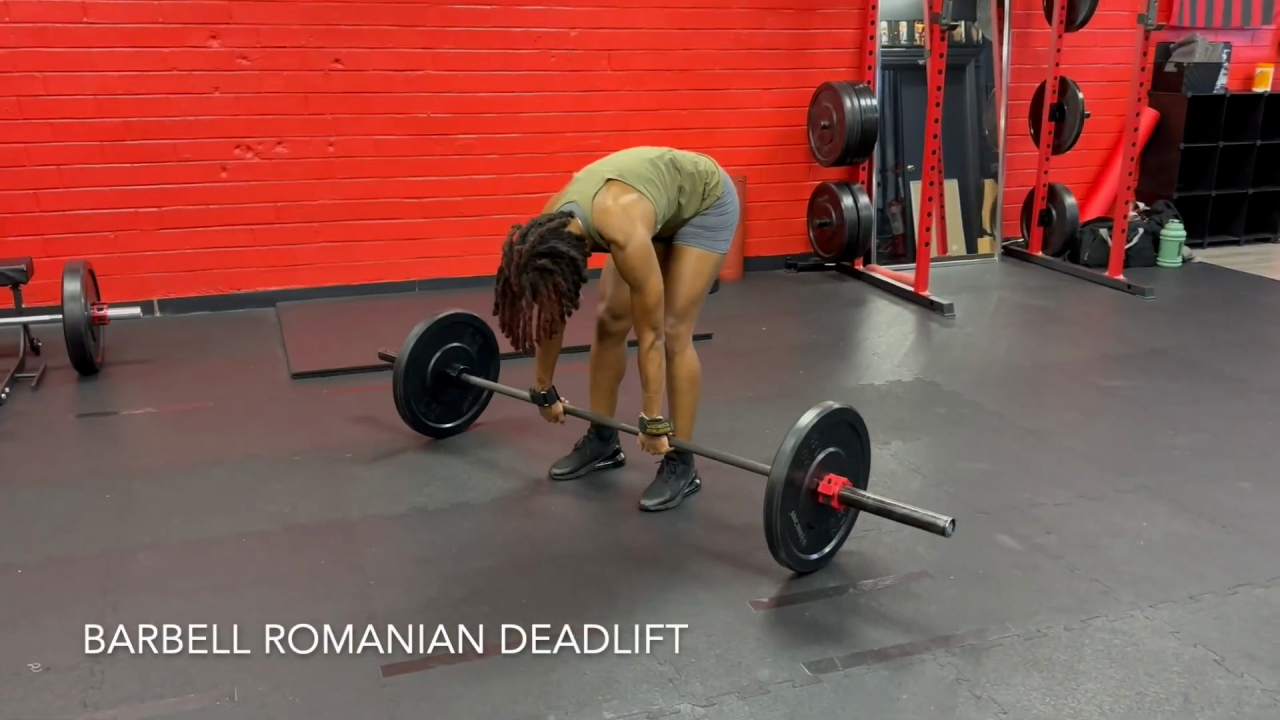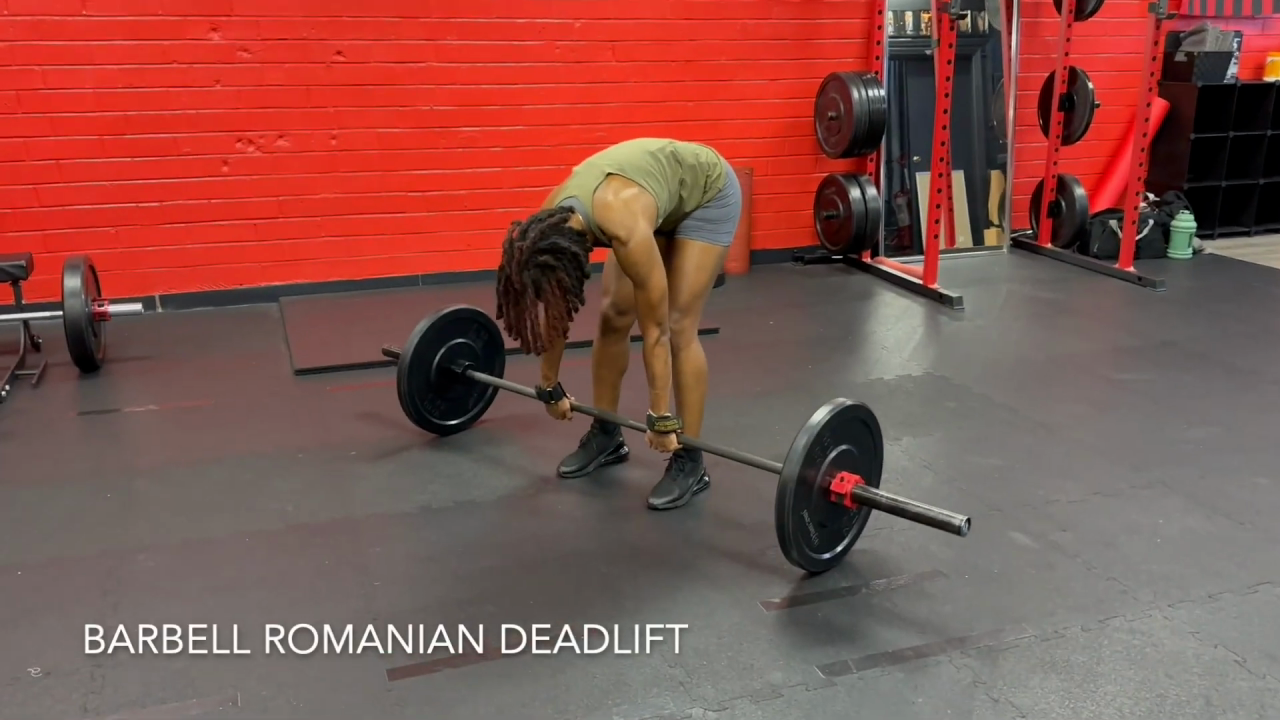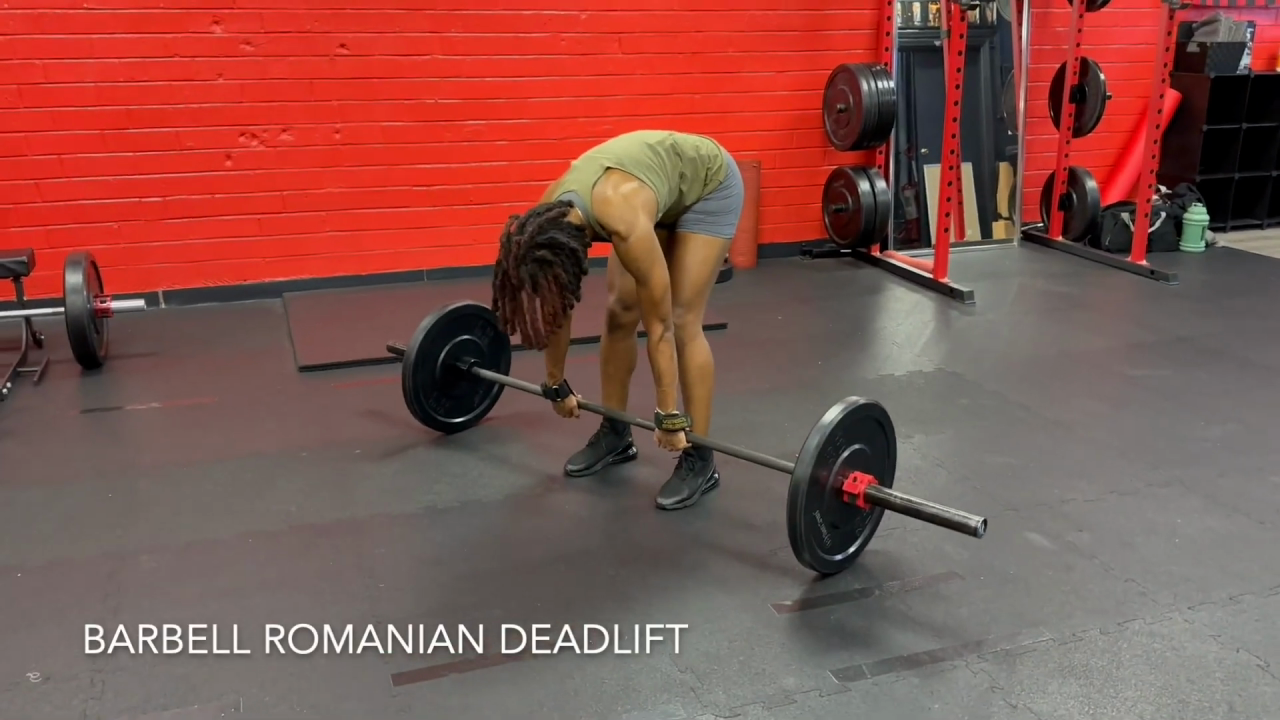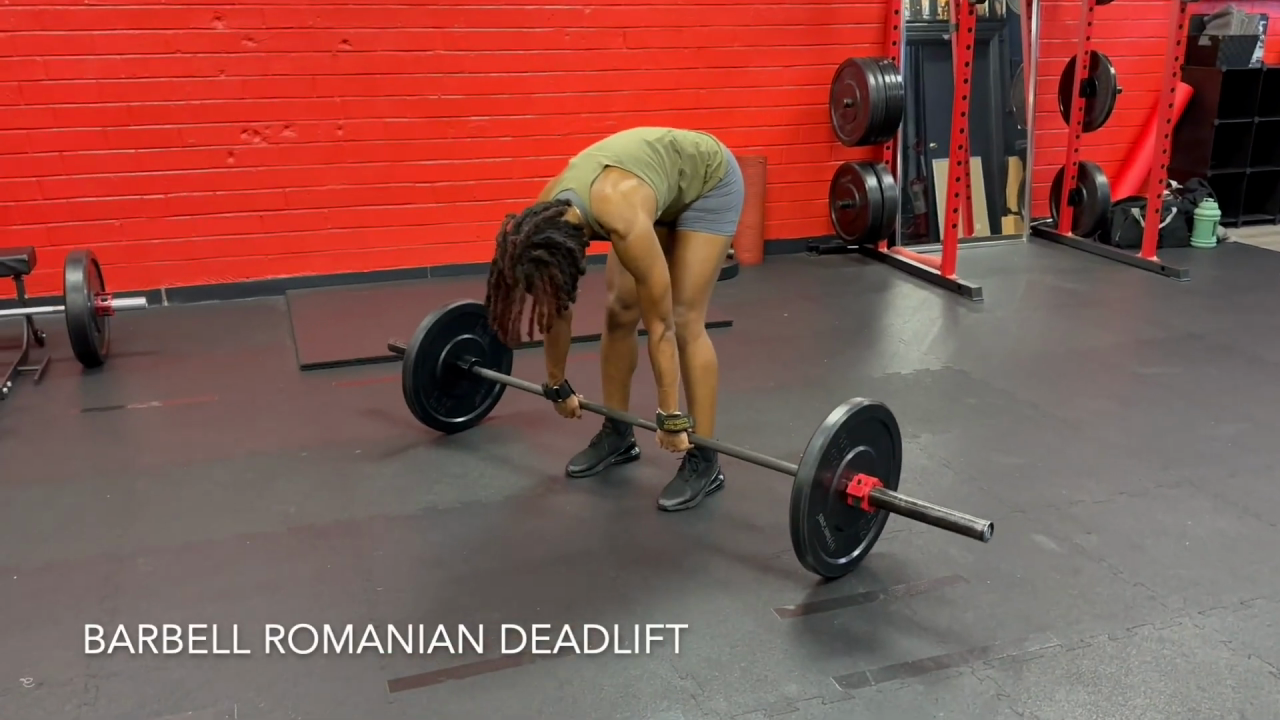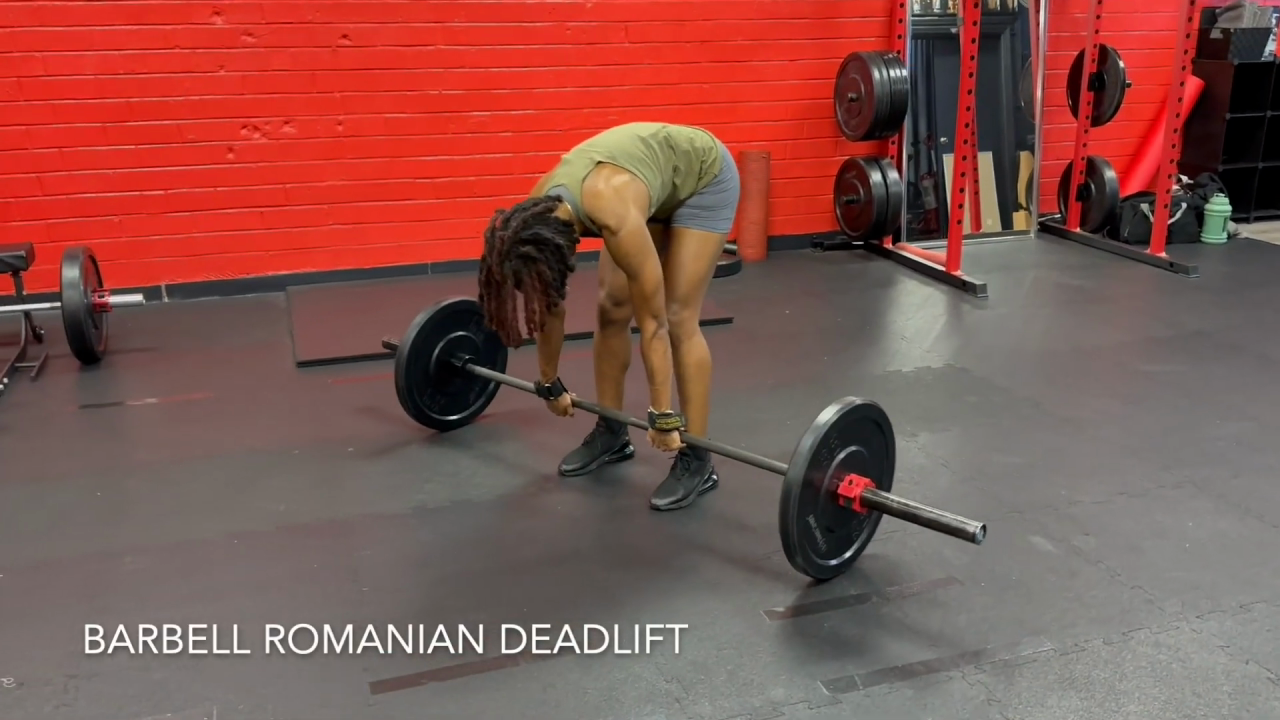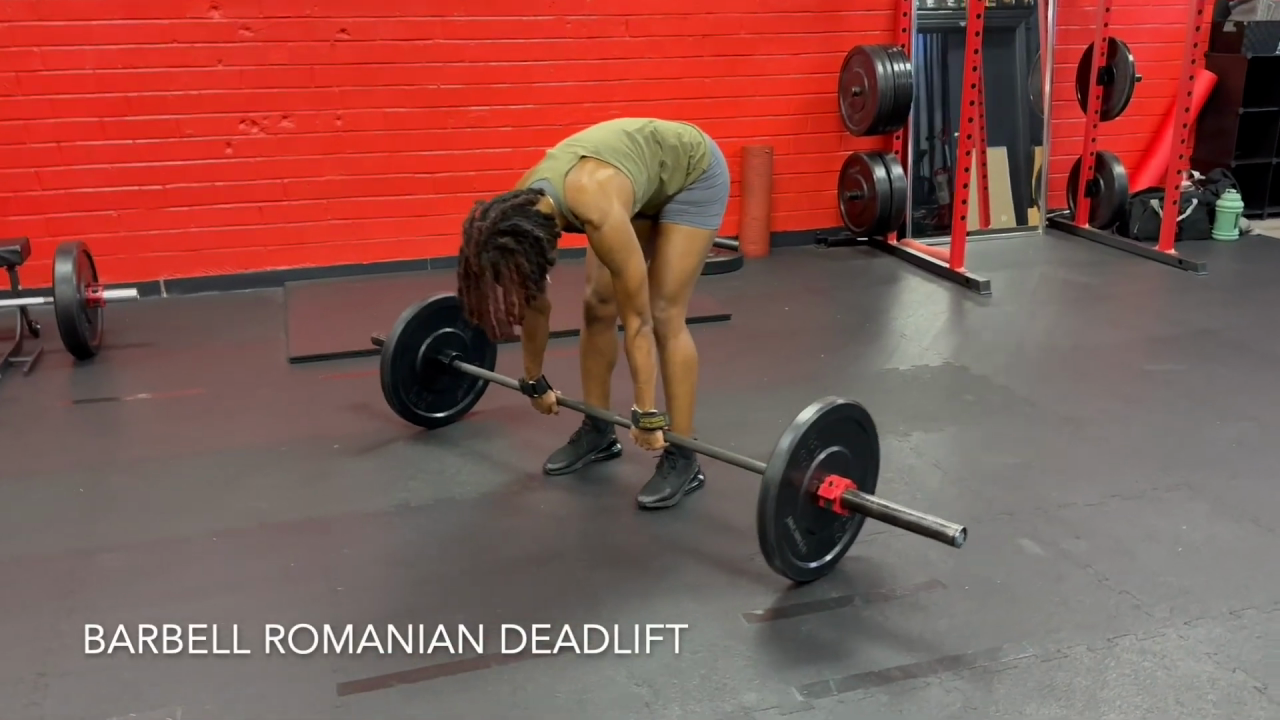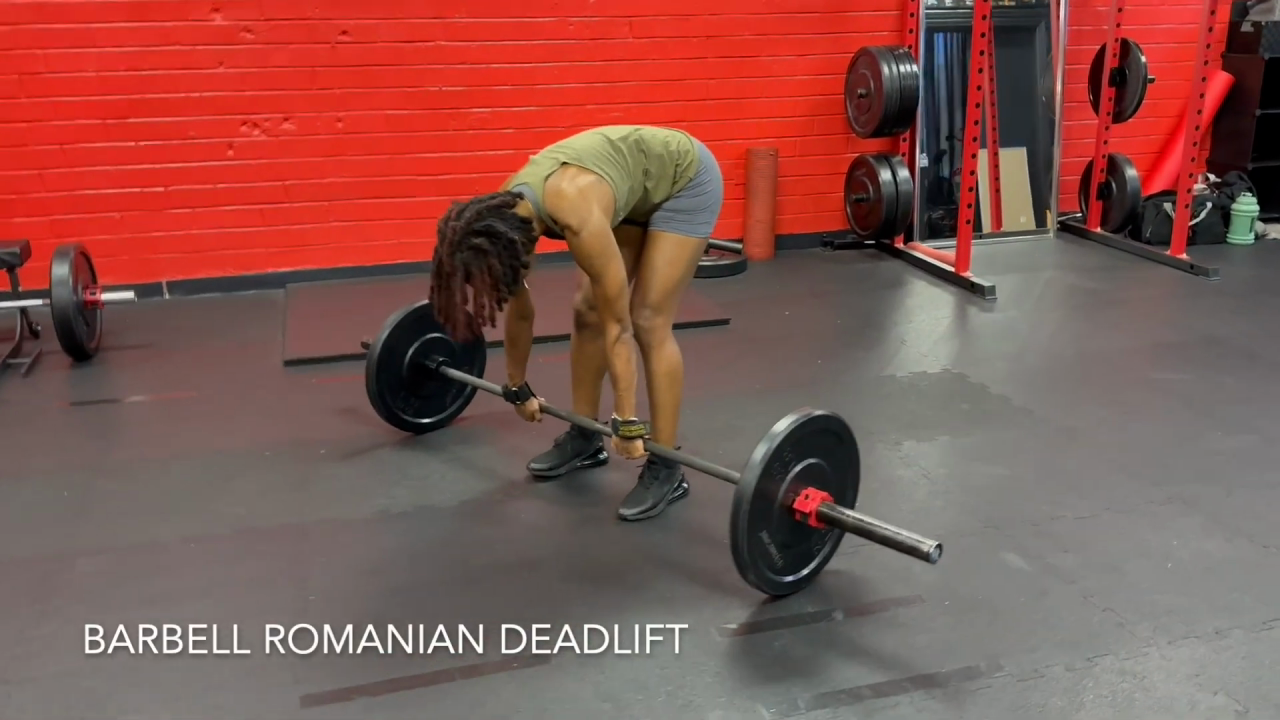
dt=0.2s
person 1, frame 1
left shoulder: (622, 230)
right shoulder: (552, 228)
left elbow: (651, 332)
right elbow: (550, 316)
left wrist: (654, 422)
left hip: (707, 201)
right hip: (663, 201)
left knee: (672, 330)
right knee: (609, 320)
right ankle: (602, 440)
person 1, frame 2
left shoulder: (624, 225)
right shoulder: (551, 224)
left elbow: (655, 329)
right elbow: (553, 312)
left wrist: (662, 419)
right wrist: (550, 388)
left hip: (708, 193)
right hip: (663, 189)
left knee: (677, 325)
right knee: (613, 315)
left ankle: (689, 462)
right ankle: (606, 435)
person 1, frame 3
left shoulder: (624, 220)
right shoulder: (550, 218)
left elbow: (659, 325)
right elbow: (555, 309)
left wrist: (670, 417)
right wrist: (556, 386)
left hip: (710, 184)
right hip: (665, 183)
left knee: (681, 320)
right knee: (619, 311)
left ankle: (699, 460)
right ankle: (615, 434)
person 1, frame 4
left shoulder: (622, 218)
right shoulder: (548, 219)
left elbow: (660, 324)
right elbow: (556, 309)
left wrist: (671, 417)
right wrist: (557, 386)
left hip: (710, 180)
right hip: (663, 178)
left knee: (683, 318)
right knee: (619, 311)
left ankle: (704, 461)
right ankle: (617, 434)
person 1, frame 5
left shoulder: (614, 213)
right shoulder: (539, 215)
left elbow: (653, 321)
right elbow: (548, 306)
left wrist: (663, 416)
right wrist: (549, 384)
left hip: (705, 177)
right hip: (657, 176)
left knee: (677, 316)
right knee: (611, 308)
left ankle: (696, 460)
right ankle: (611, 433)
person 1, frame 6
left shoulder: (597, 208)
right shoulder: (523, 209)
left elbow: (637, 318)
right elbow: (534, 302)
left wrist: (646, 415)
right wrist: (534, 382)
left hip: (694, 173)
right hip: (646, 174)
left knee: (663, 314)
right knee: (598, 305)
left ankle: (682, 459)
right ankle: (597, 431)
person 1, frame 7
left shoulder: (576, 214)
right shoulder: (505, 214)
left elbow: (617, 325)
right elbow: (519, 310)
left wrist: (627, 424)
right wrist: (517, 388)
left hip: (685, 180)
right hip: (636, 185)
left knee: (647, 321)
right knee: (587, 312)
left ankle: (666, 469)
right ankle: (584, 438)
